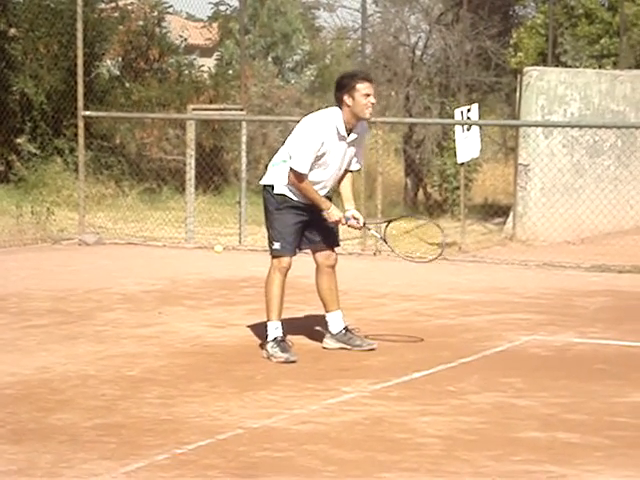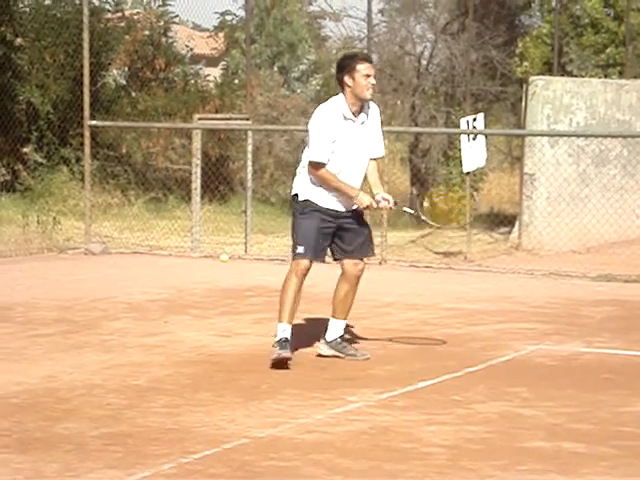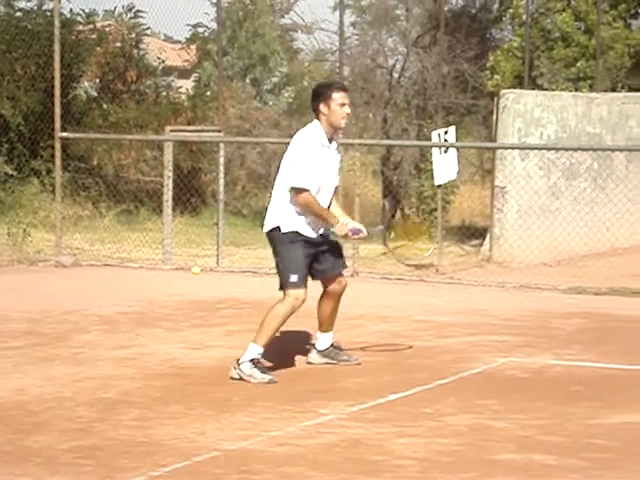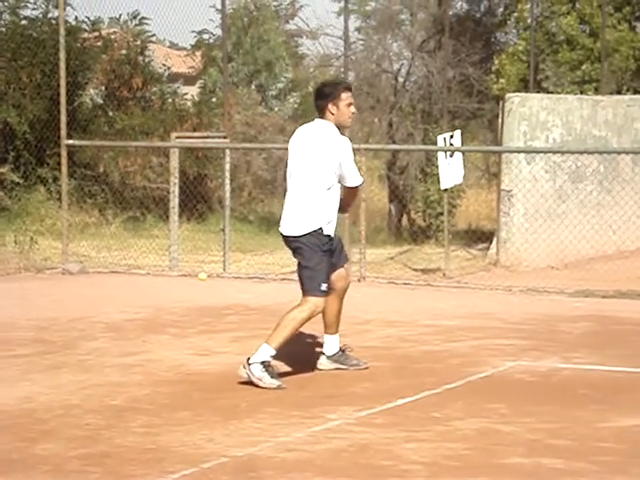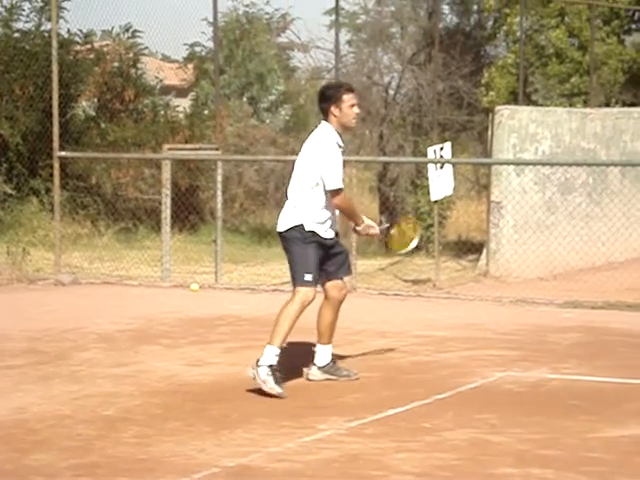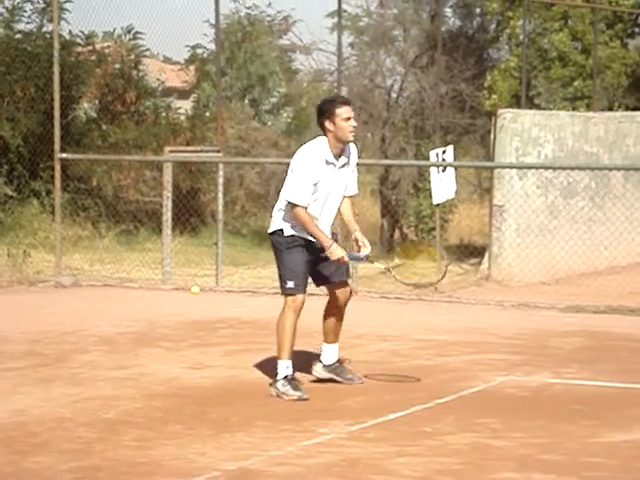
dt=0.4s
person 1, frame 1
left shoulder: (360, 128)
right shoulder: (316, 127)
left elbow: (347, 170)
right elbow: (295, 178)
left wrist: (349, 207)
right wrist: (327, 208)
left hip: (317, 196)
right hip: (284, 192)
left knee: (327, 260)
right knee: (282, 262)
left ankle: (336, 331)
right ankle: (274, 338)
person 1, frame 2
left shoulder: (372, 113)
right shoulder: (325, 115)
left elbow: (371, 159)
right elbow: (317, 168)
left wrist: (378, 191)
right wrist: (357, 194)
left hip: (347, 206)
right hip: (313, 200)
left knee: (354, 269)
right knee: (301, 266)
left ankle: (333, 339)
right ankle: (282, 339)
person 1, frame 3
left shoulder: (332, 142)
right shoulder: (306, 142)
right elbow: (300, 195)
left wrist: (345, 221)
right wrist: (334, 223)
left hip: (314, 230)
right hip: (287, 228)
left knee: (337, 285)
right knee: (295, 296)
left ankle: (323, 348)
right ankle: (247, 361)
person 1, frame 4
left shoulder: (301, 133)
right shoulder: (338, 143)
right elbow: (351, 189)
left wrist: (334, 201)
right wrist: (343, 205)
left hip: (313, 226)
right hip: (311, 230)
left knee: (340, 282)
right knee: (313, 303)
left ankle: (331, 352)
right ankle: (258, 361)
person 1, frame 5
left shoulder: (329, 139)
right shoulder: (324, 143)
right elbow: (335, 196)
left wrist: (357, 220)
right wrist: (360, 221)
left hip: (321, 229)
right hip: (301, 227)
left knee: (336, 292)
right knee: (304, 294)
left ankle: (322, 362)
right ankle: (266, 364)
person 1, frame 6
left shoulder: (351, 153)
right shoulder: (307, 158)
left elbow: (345, 198)
right elbow: (297, 210)
left wrist: (355, 232)
right wrist: (329, 244)
left hip: (321, 237)
right hip: (290, 234)
left knee: (341, 292)
right knee: (295, 301)
left ankle: (328, 362)
right ankle: (283, 376)
